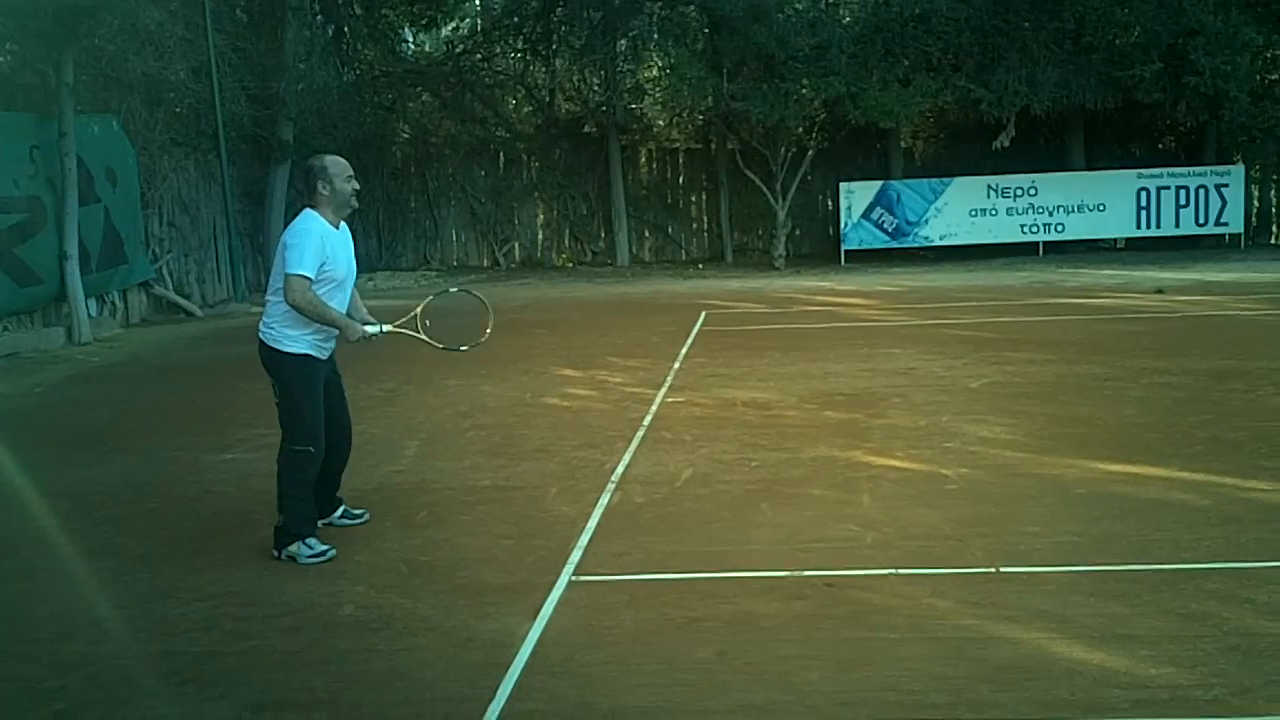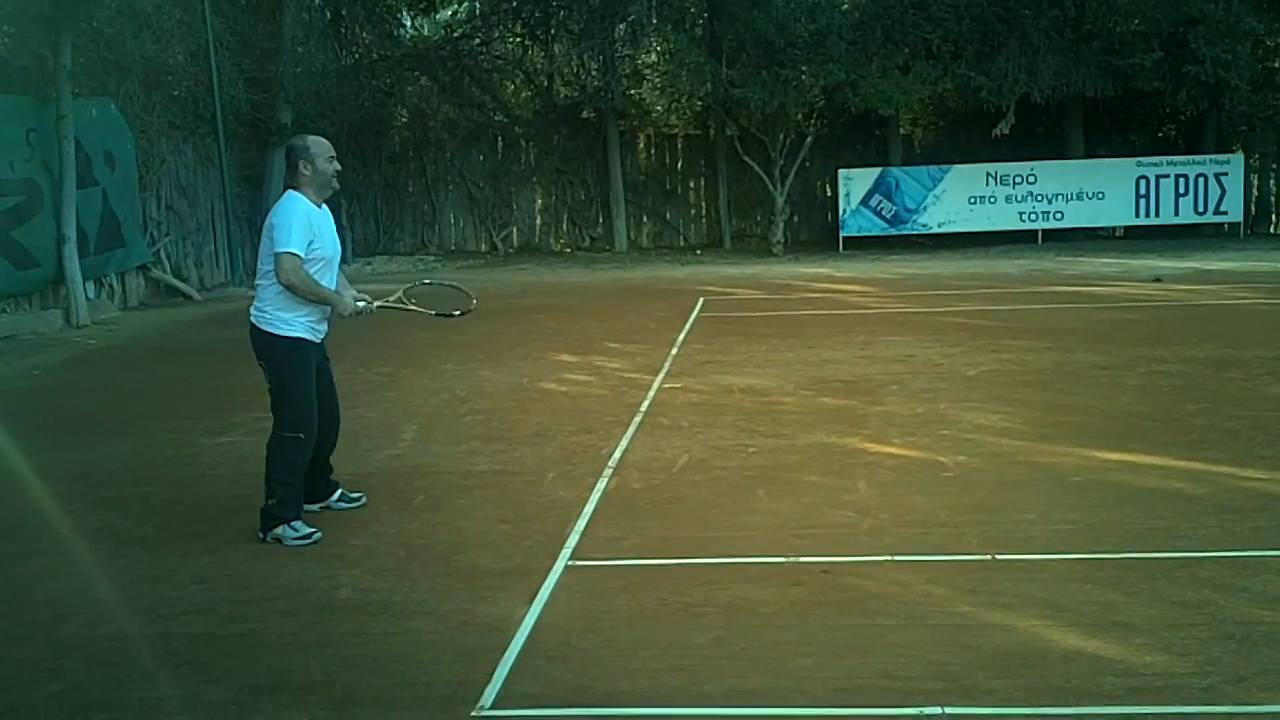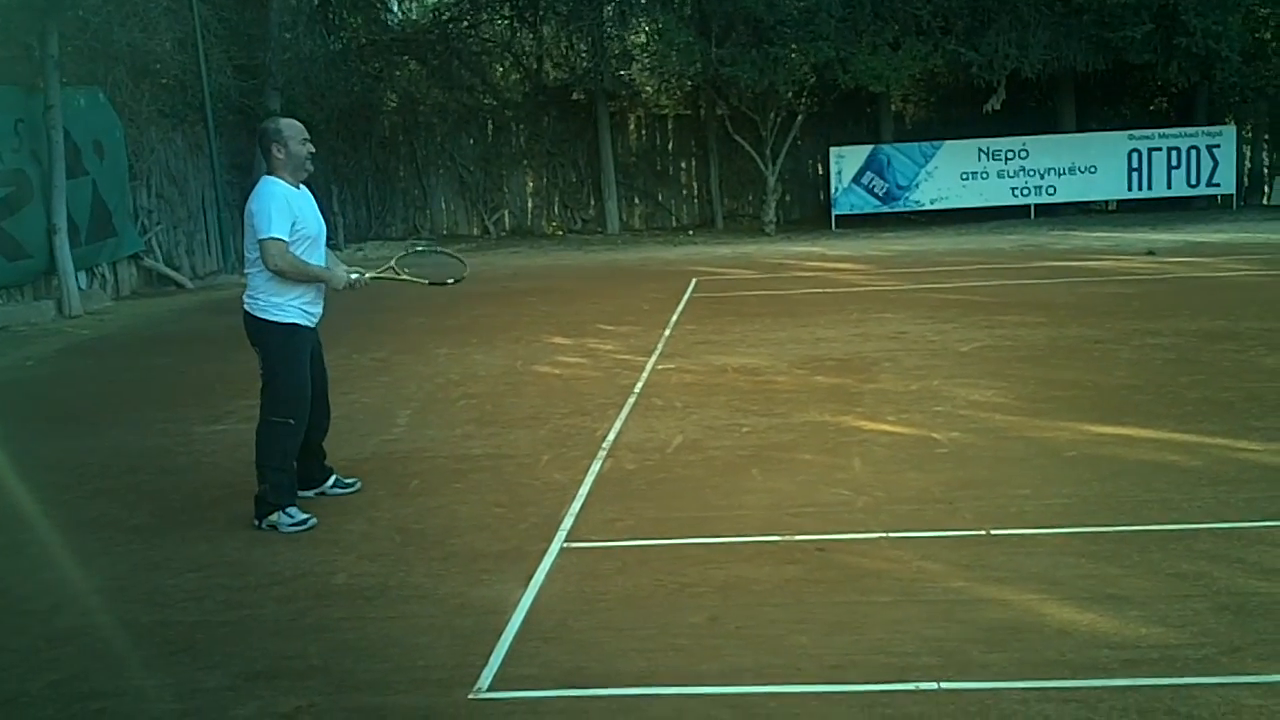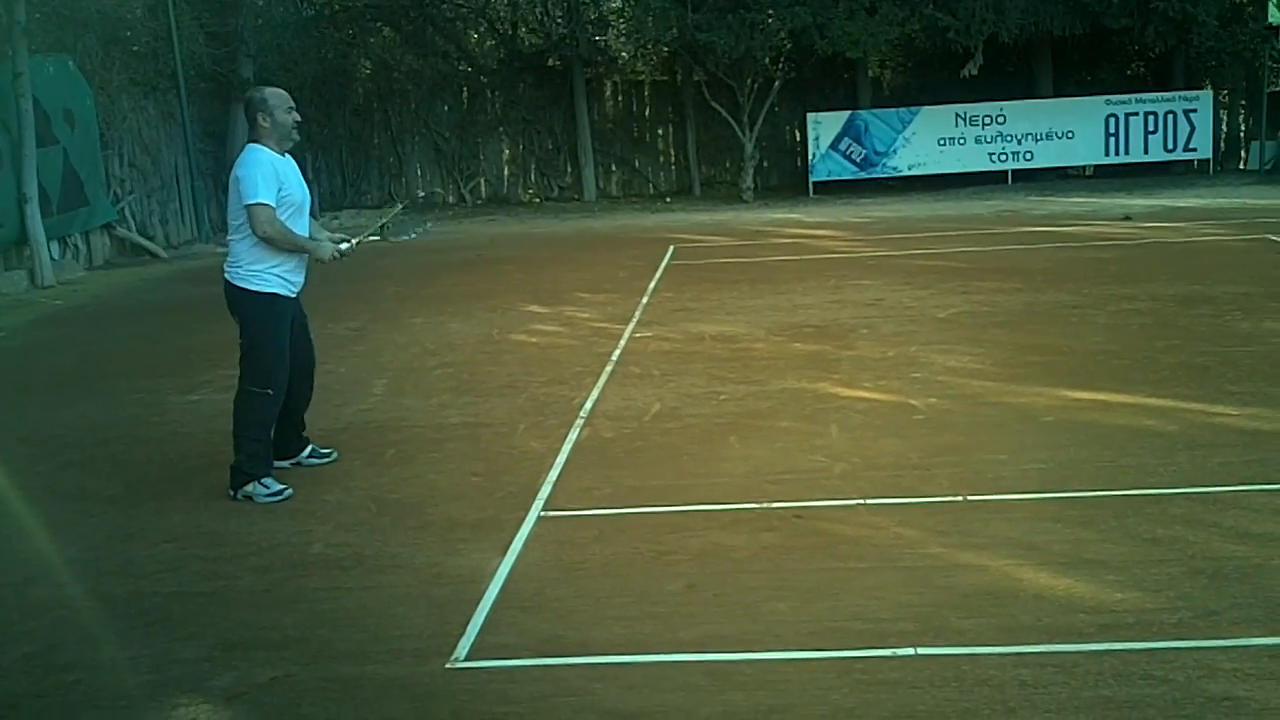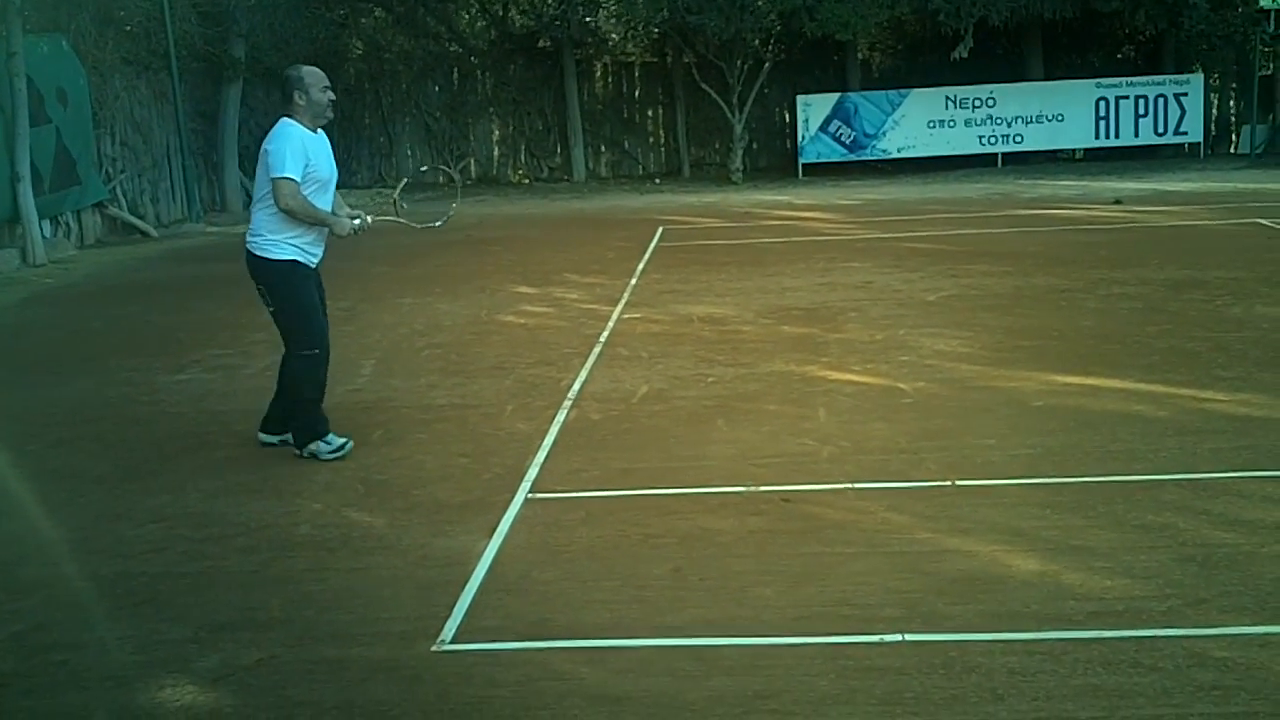
dt=0.5s
person 1, frame 1
left shoulder: (341, 230)
right shoulder: (308, 232)
right elbow: (297, 295)
left wrist: (361, 315)
right wrist: (344, 325)
left hip: (318, 351)
right hip: (290, 351)
left knee: (337, 433)
right knee: (305, 442)
left ankle: (324, 506)
right ankle: (292, 536)
person 1, frame 2
left shoulder: (321, 211)
right shoulder: (293, 211)
right elbow: (289, 274)
left wrist: (350, 293)
right wrist: (336, 300)
left hip: (308, 335)
right hip: (282, 336)
left knee: (325, 418)
right knee: (296, 427)
left ankle: (318, 490)
right ankle: (278, 519)
person 1, frame 3
left shoulder: (301, 193)
right shoulder: (272, 195)
right elbow: (277, 260)
left wrist: (341, 267)
right wrist: (327, 276)
left hip: (300, 320)
right hip: (276, 322)
left knee: (315, 404)
right knee: (285, 411)
left ankle: (313, 476)
right ankle: (273, 505)
person 1, frame 4
left shoulder: (284, 161)
right shoulder: (257, 162)
right elbow: (265, 226)
left wrist: (325, 236)
right wrist: (313, 248)
left hip: (282, 290)
right hip: (257, 291)
left knee: (300, 371)
right knee: (264, 383)
left ankle: (289, 446)
right ankle: (249, 475)
person 1, frame 5
left shoulder: (318, 138)
right shoulder: (288, 138)
left elbow: (323, 190)
right elbow: (287, 200)
left wrist: (345, 212)
right wrist: (332, 222)
left hip: (300, 260)
right hip: (277, 259)
left knee: (313, 344)
right knee: (309, 346)
left ankle: (281, 425)
right ankle: (310, 434)
